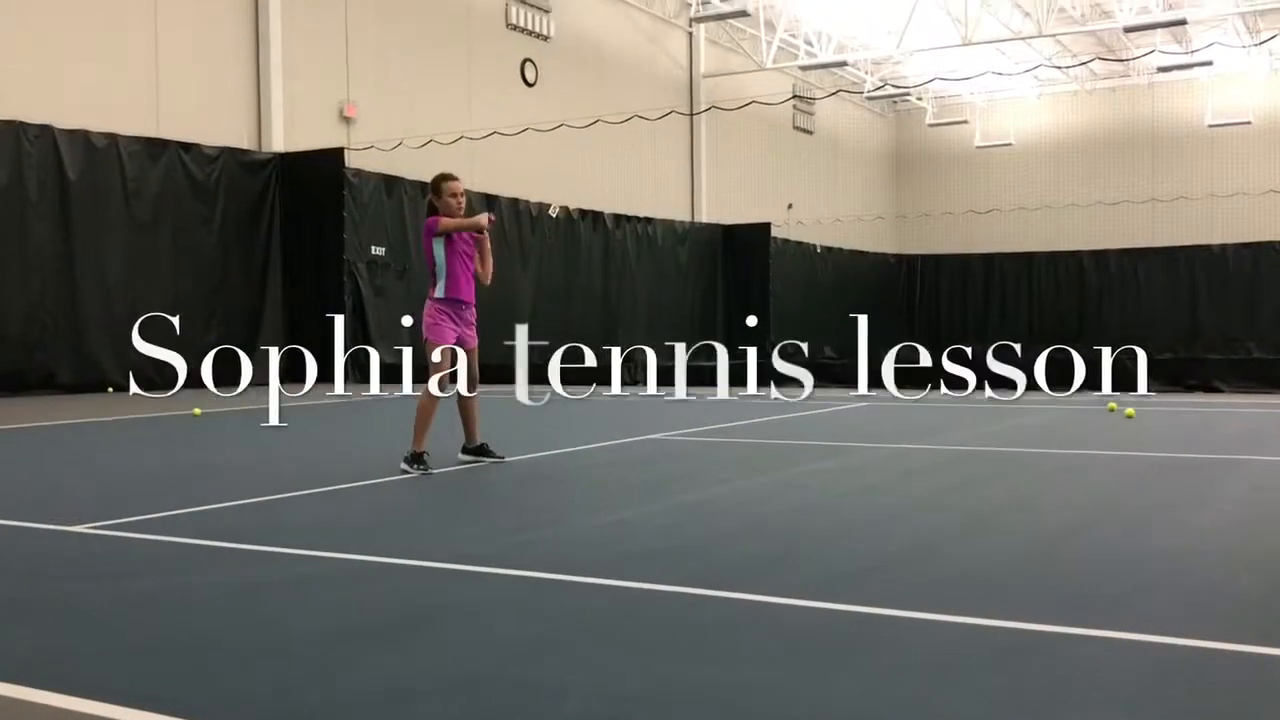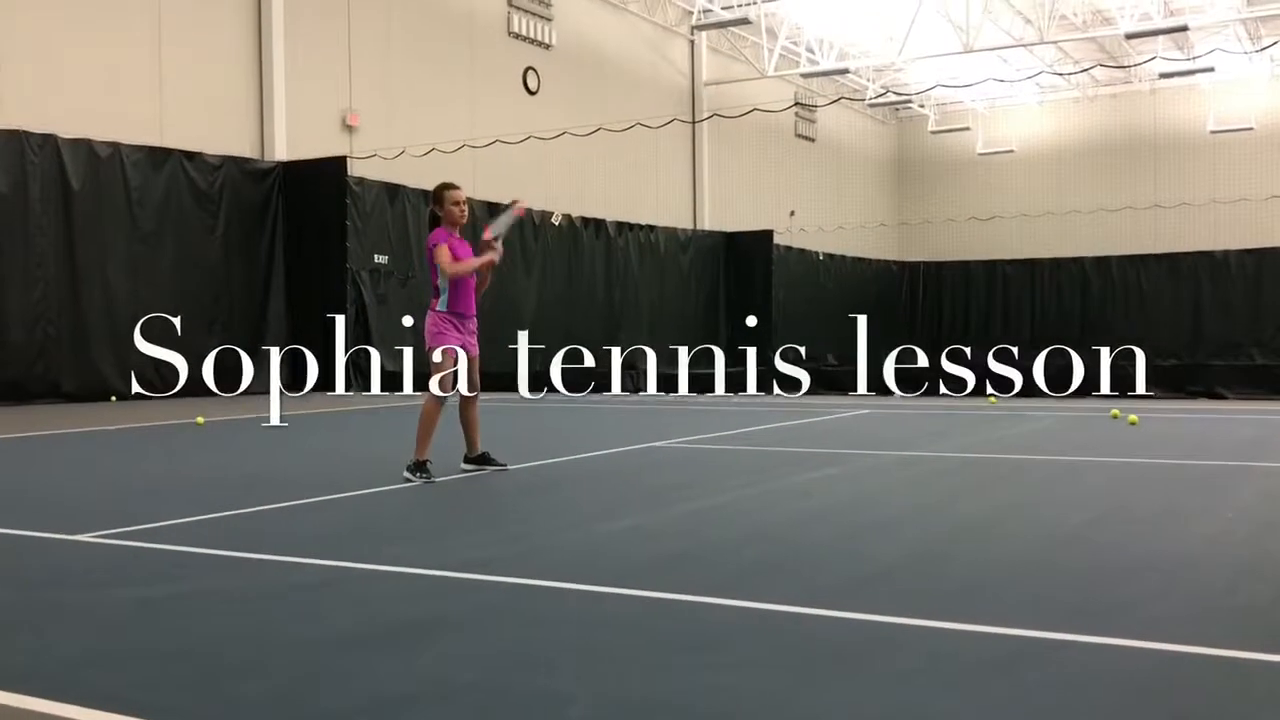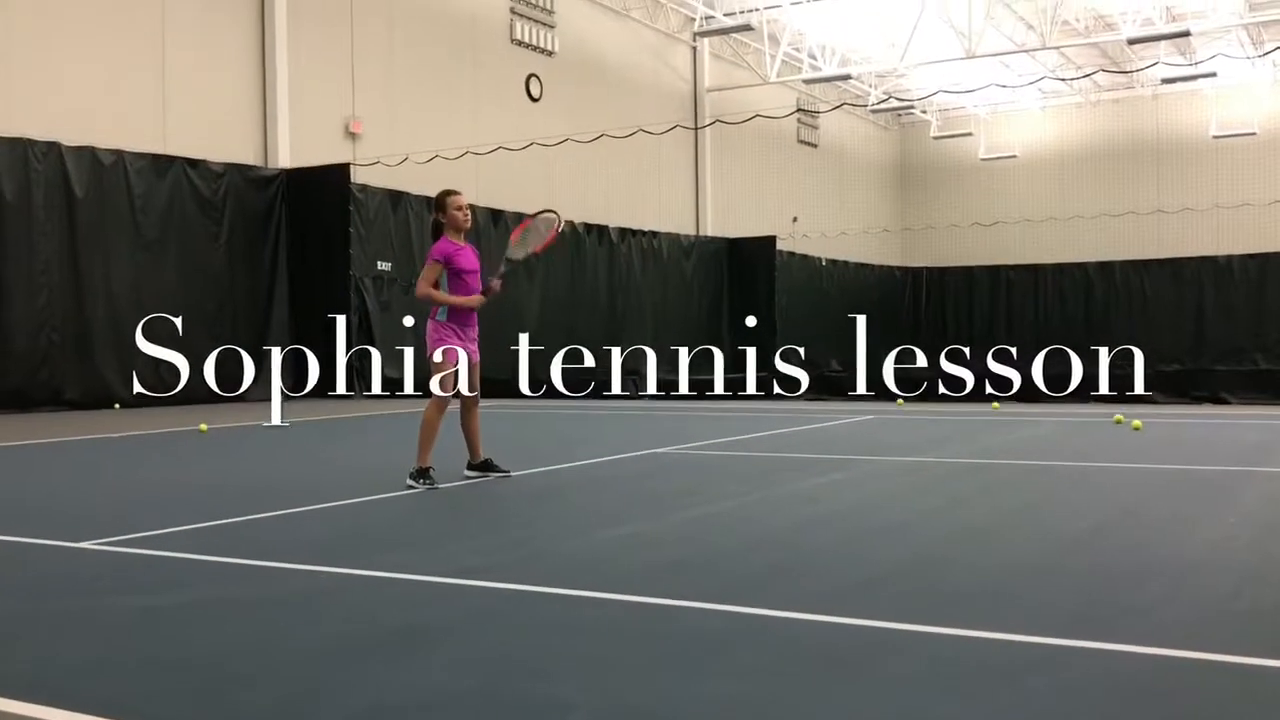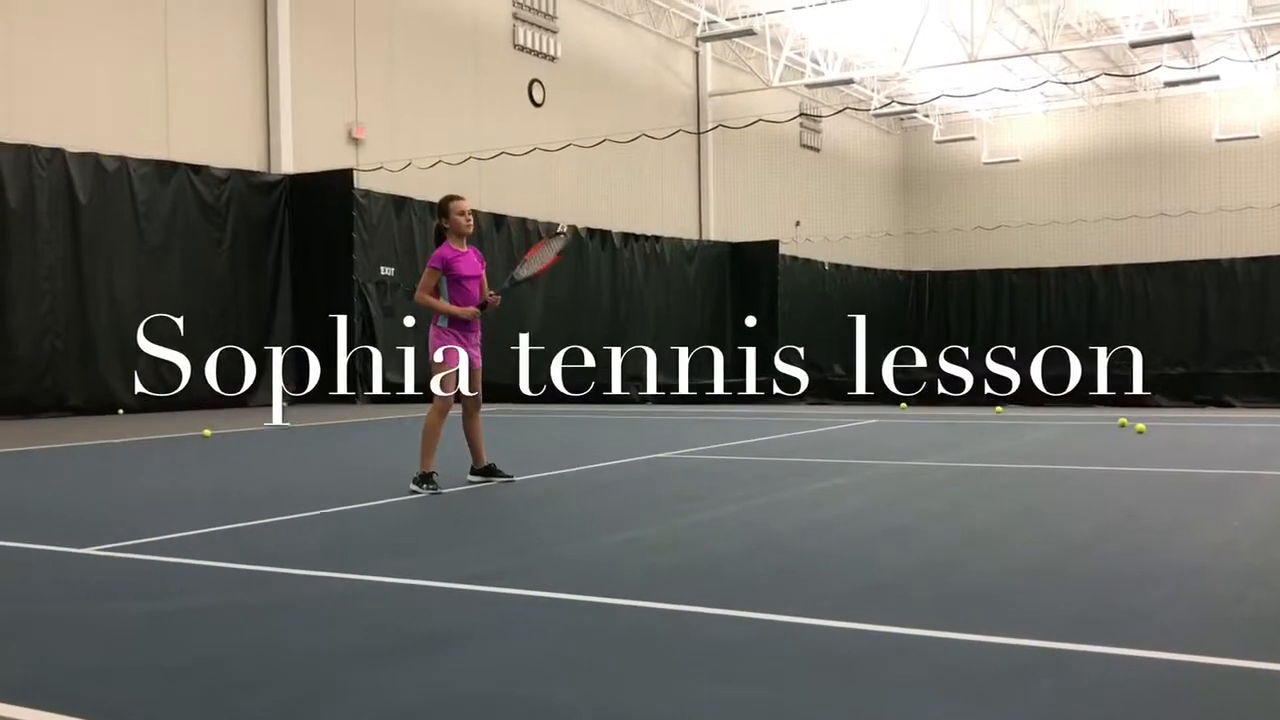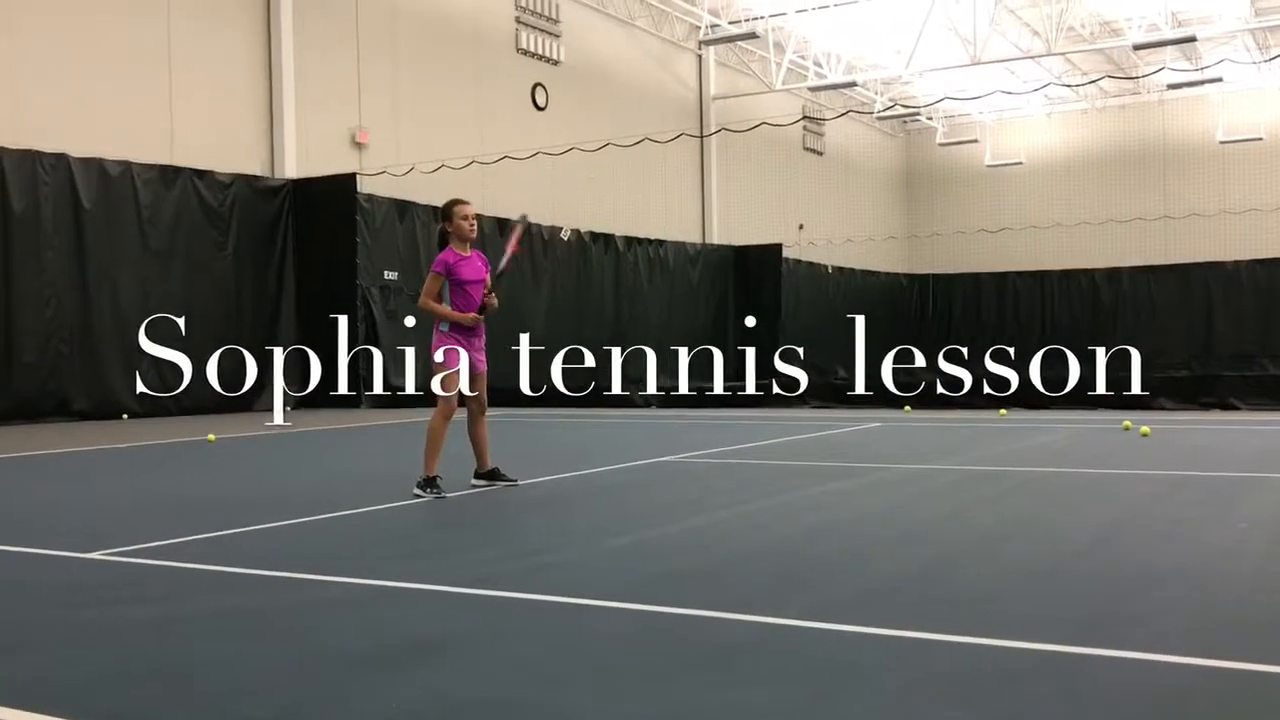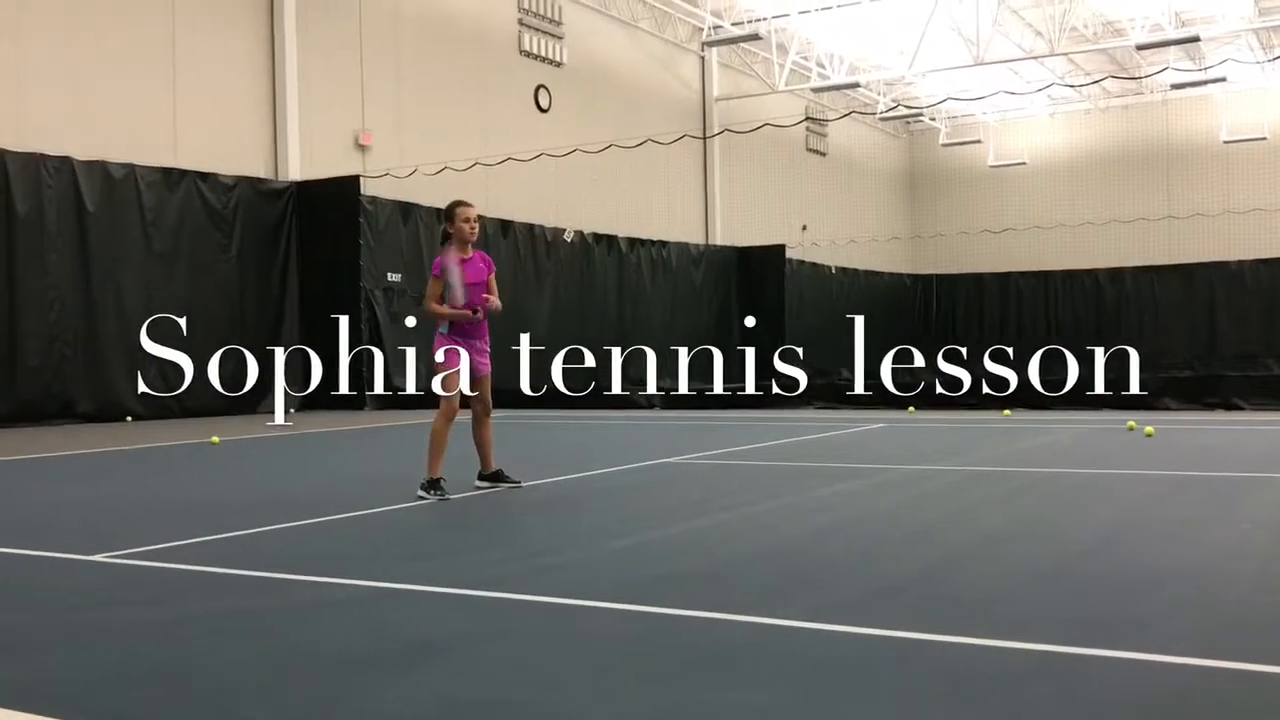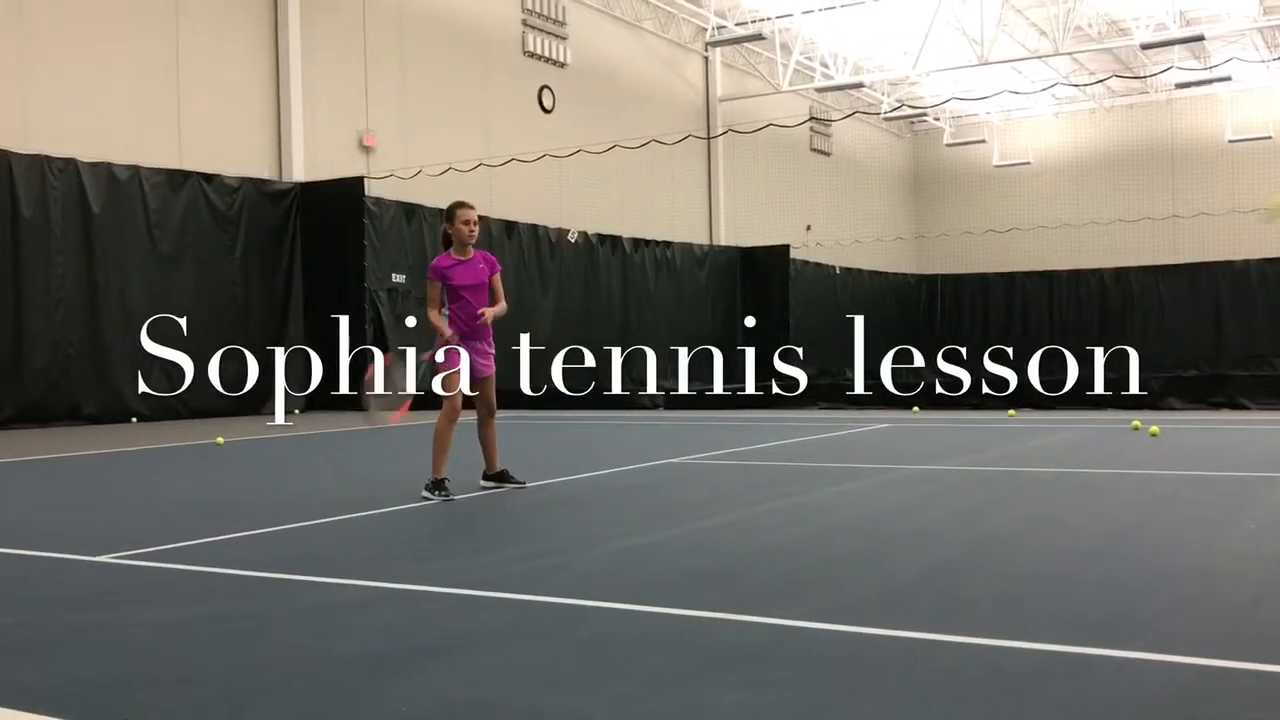
dt=0.2s
person 1, frame 1
left shoulder: (469, 236)
right shoulder: (434, 224)
left elbow: (484, 279)
right elbow: (479, 221)
left wrist: (484, 240)
right wrist: (484, 221)
left hip: (466, 313)
right hip: (441, 311)
left knee: (470, 382)
left ankle: (472, 445)
right ankle: (415, 453)
person 1, frame 2
left shoulder: (463, 243)
right shoulder: (439, 238)
left elbow: (475, 289)
right elbow: (449, 272)
left wrist: (490, 260)
right wrist: (485, 259)
left hip: (467, 323)
right hip: (444, 322)
left knee: (471, 391)
right knee: (441, 391)
left ankle: (474, 454)
right ankle: (417, 462)
person 1, frame 3
left shoulder: (471, 250)
right shoulder: (442, 249)
right elbow: (422, 290)
left wrist: (490, 290)
right wrist: (461, 301)
left hip: (468, 330)
right hip: (445, 330)
left knee: (471, 398)
right knee: (442, 397)
left ankle: (477, 461)
right ankle: (420, 469)
person 1, frame 4
left shoulder: (476, 255)
right shoulder: (442, 255)
right elbow: (421, 296)
left wrist: (491, 300)
right wrist: (457, 311)
left hip: (471, 336)
right hip: (447, 335)
left knee: (473, 403)
right knee: (444, 402)
left ankle: (480, 466)
right ankle: (424, 474)
person 1, frame 5
left shoulder: (480, 259)
right shoulder: (445, 260)
left elbow: (490, 303)
right elbow: (425, 301)
left wrist: (490, 302)
right wrist: (459, 317)
left hip: (475, 340)
right hip: (450, 340)
left knee: (479, 406)
right knee: (447, 406)
left ankle: (484, 470)
right ankle: (427, 478)
person 1, frame 6
left shoulder: (484, 261)
right shoulder: (443, 263)
left elbow: (497, 303)
right elbow: (431, 305)
left wrist: (491, 304)
right wrist: (457, 314)
left hip: (479, 342)
right hip: (451, 342)
left knee: (483, 408)
right knee: (449, 408)
left ankle: (488, 472)
right ankle: (431, 480)
person 1, frame 7
left shoulder: (488, 261)
right shoulder: (440, 266)
left elbow: (502, 303)
right elbow: (433, 308)
left wrist: (492, 312)
right wrist: (443, 330)
left hip: (482, 344)
right hip: (453, 345)
left knee: (488, 410)
right knee: (452, 408)
left ankle: (492, 472)
right ankle: (435, 480)
